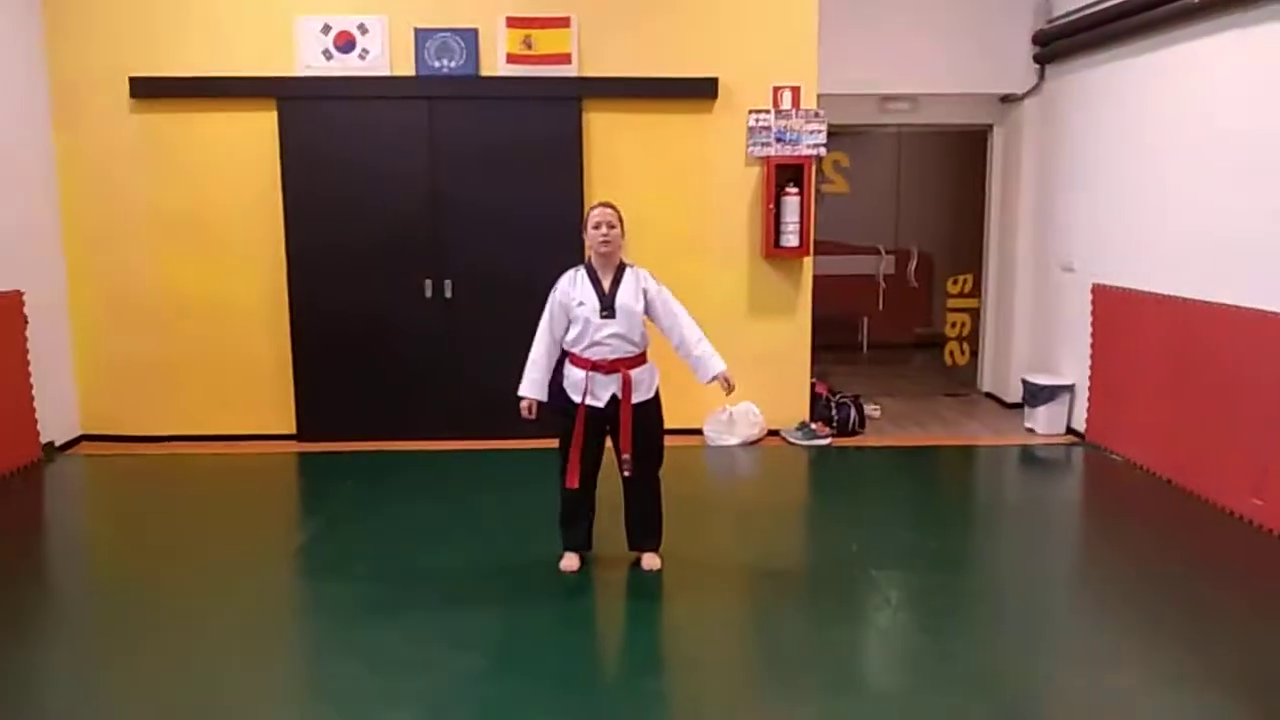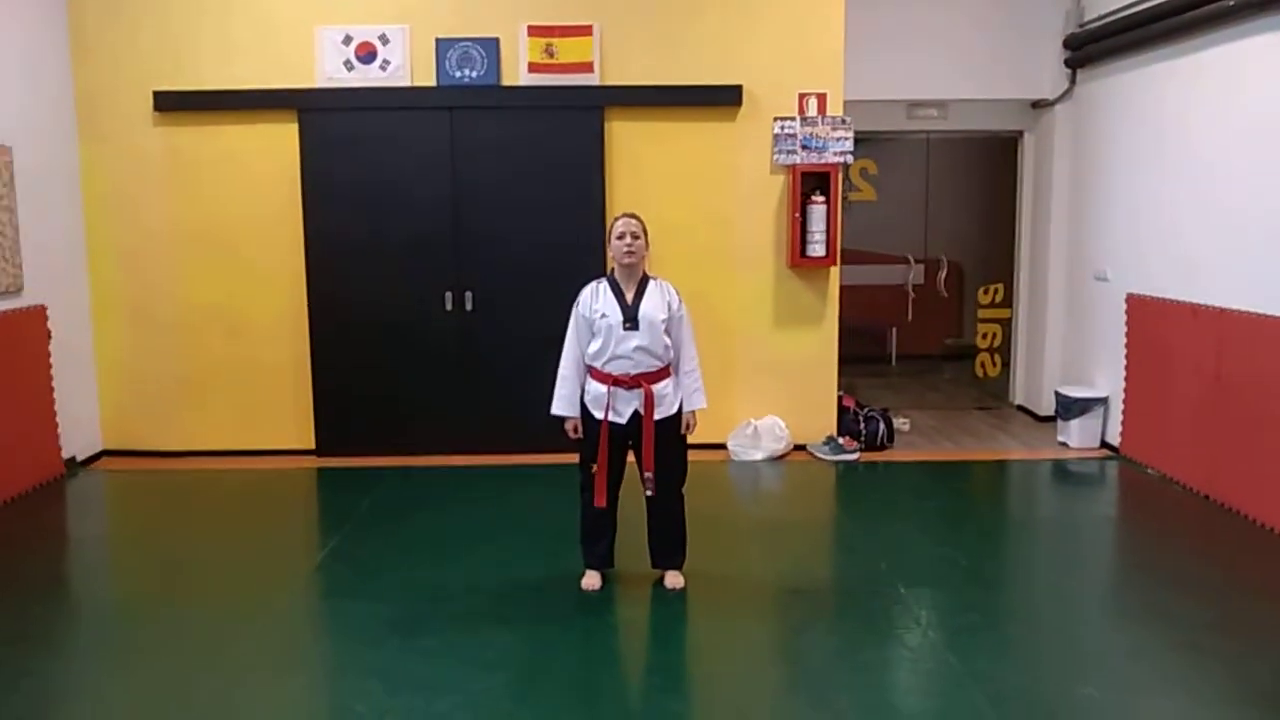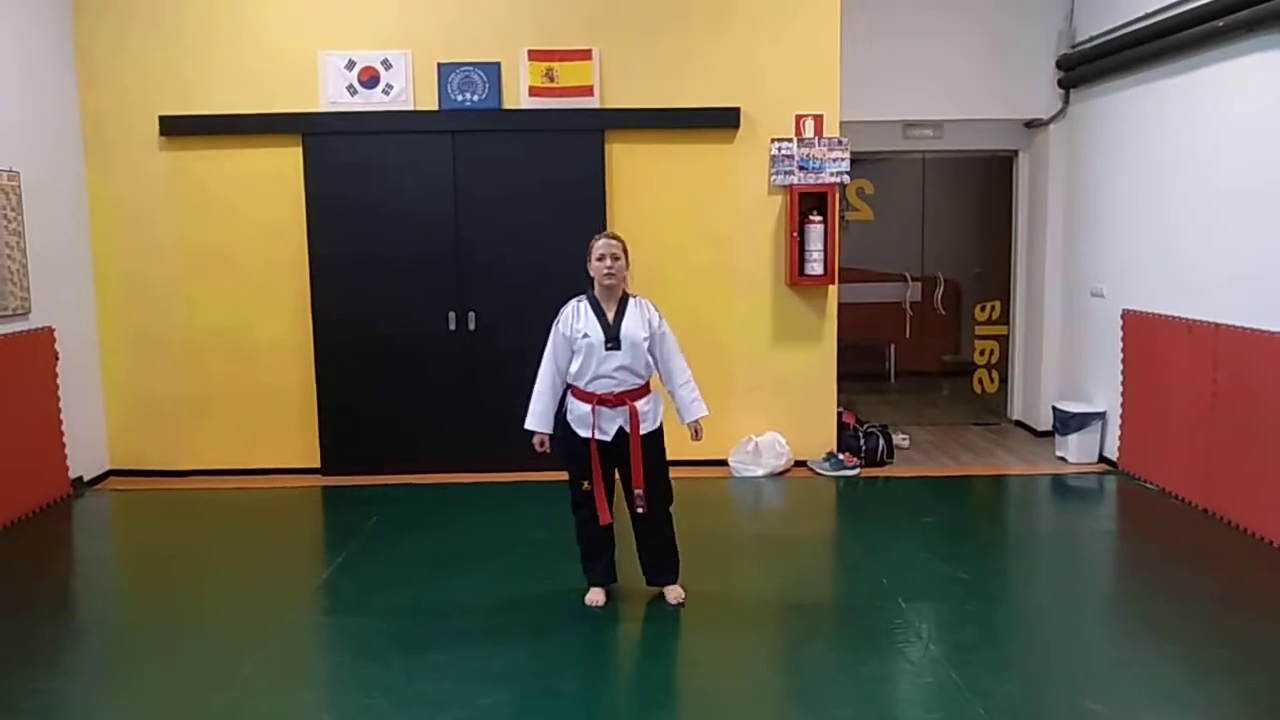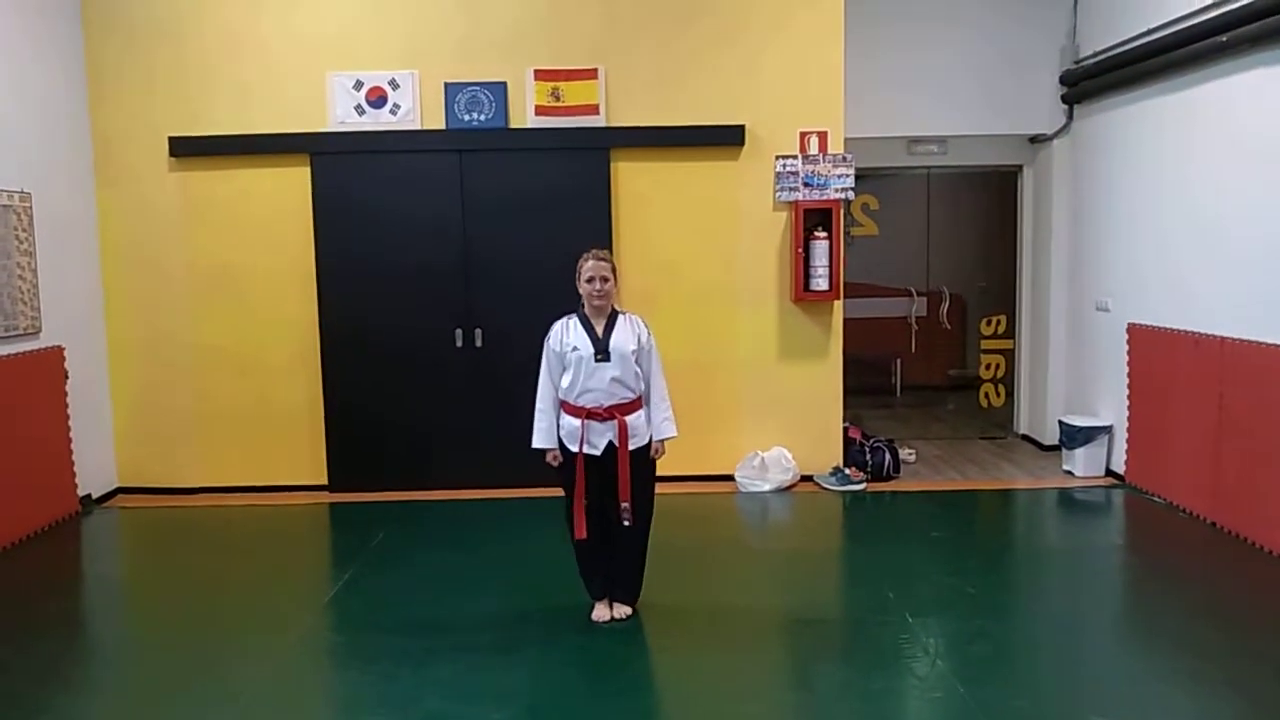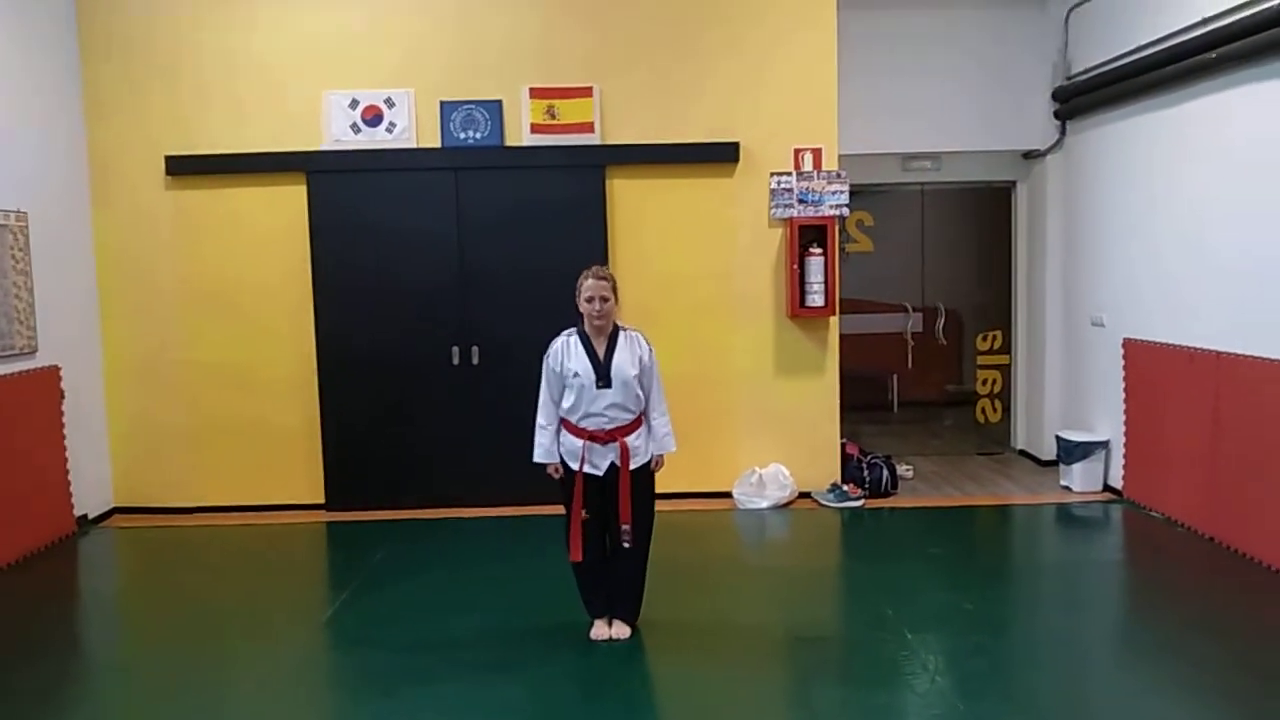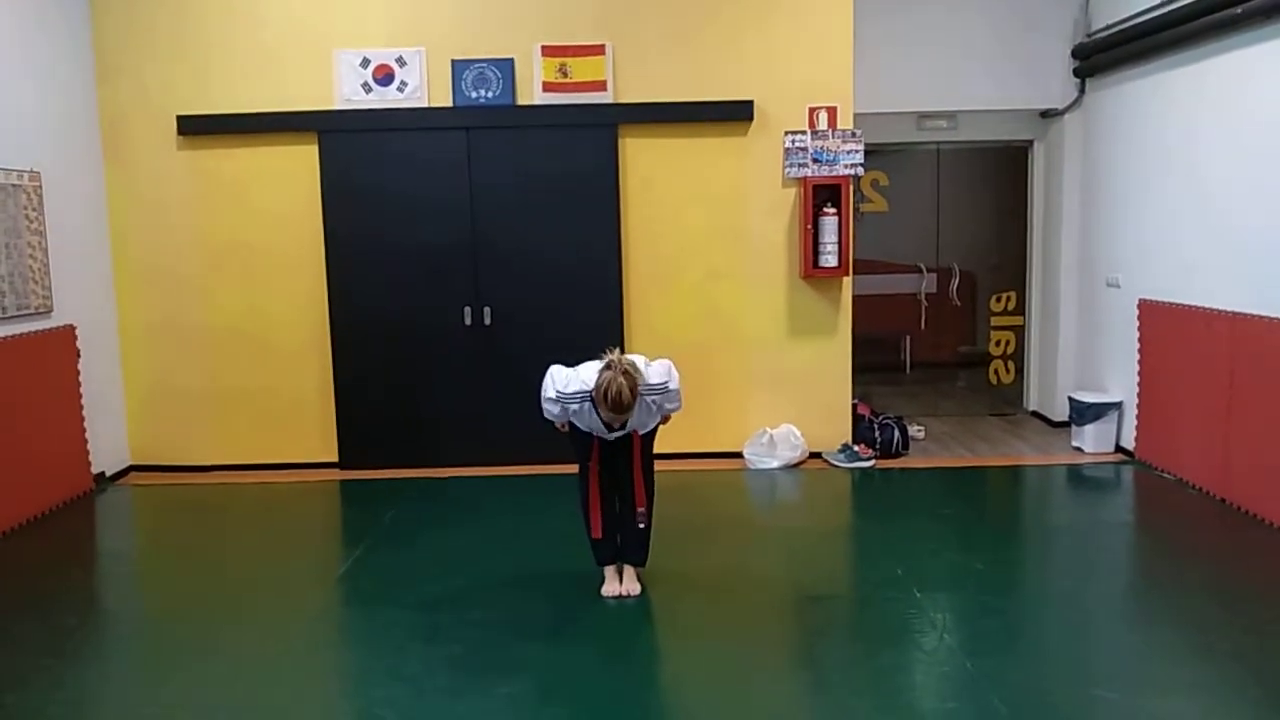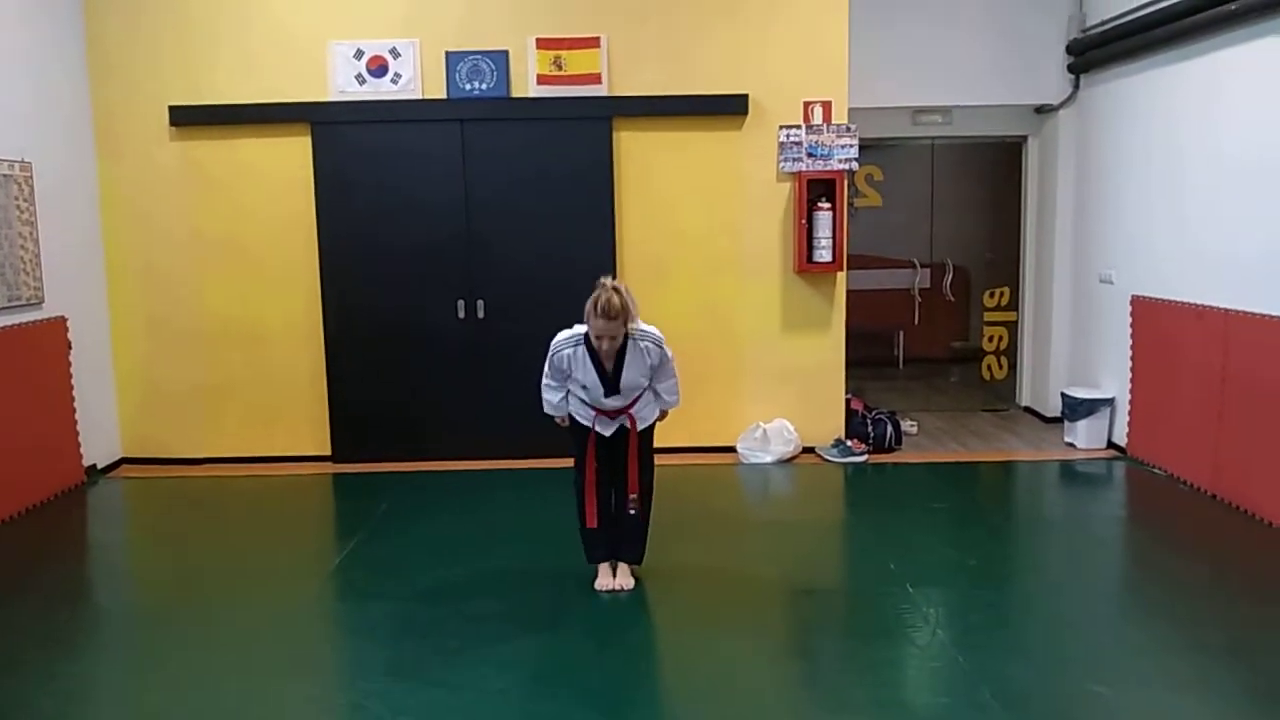
dt=0.7s
person 1, frame 1
left shoulder: (642, 281)
right shoulder: (569, 283)
left elbow: (679, 326)
right elbow: (547, 338)
left wrist: (713, 367)
right wrist: (532, 390)
left hip: (635, 386)
right hip: (584, 386)
left knee: (639, 470)
right knee: (577, 469)
left ankle: (646, 546)
right ankle: (573, 546)
person 1, frame 2
left shoulder: (666, 294)
right shoulder: (591, 295)
left elbow: (685, 353)
right elbow: (574, 355)
left wrist: (691, 404)
right wrist: (569, 409)
left hip: (657, 401)
right hip: (604, 402)
left knee: (665, 487)
right knee: (598, 486)
left ankle: (670, 564)
right ankle: (595, 564)
person 1, frame 3
left shoulder: (645, 312)
right shoulder: (571, 315)
left elbow: (672, 365)
right elbow: (551, 371)
left wrist: (691, 411)
right wrist: (540, 424)
left hip: (637, 419)
right hip: (586, 421)
left knee: (651, 501)
right knee: (590, 504)
left ankle: (665, 578)
right ankle: (598, 580)
person 1, frame 4
left shoulder: (635, 327)
right shoulder: (561, 332)
left elbow: (654, 383)
right elbow: (548, 390)
left wrist: (659, 432)
right wrist: (548, 441)
left hip: (630, 435)
right hip: (580, 437)
left knee: (630, 518)
right knee: (587, 519)
left ankle: (624, 594)
right ankle: (600, 595)
person 1, frame 5
left shoulder: (637, 345)
right shoulder: (561, 349)
left elbow: (655, 401)
right elbow: (548, 407)
left wrist: (660, 445)
right wrist: (548, 454)
left hip: (630, 454)
right hip: (579, 455)
left knee: (631, 534)
right knee: (585, 536)
left ankle: (623, 614)
right ankle: (600, 614)
person 1, frame 6
left shoulder: (653, 386)
right shoulder: (573, 390)
left elbow: (669, 372)
right elbow: (551, 377)
left wrist: (667, 410)
right wrist: (558, 417)
left knee: (636, 488)
right knee: (596, 489)
left ankle: (630, 566)
right ankle: (609, 568)
person 1, frame 7
left shoulder: (648, 343)
right shoulder: (565, 347)
left elbow: (664, 375)
right elbow: (554, 380)
left wrist: (664, 404)
right wrist: (560, 409)
left hip: (635, 418)
right hip: (588, 419)
left knee: (634, 488)
right knee: (593, 489)
left ankle: (625, 562)
right ankle: (603, 563)
